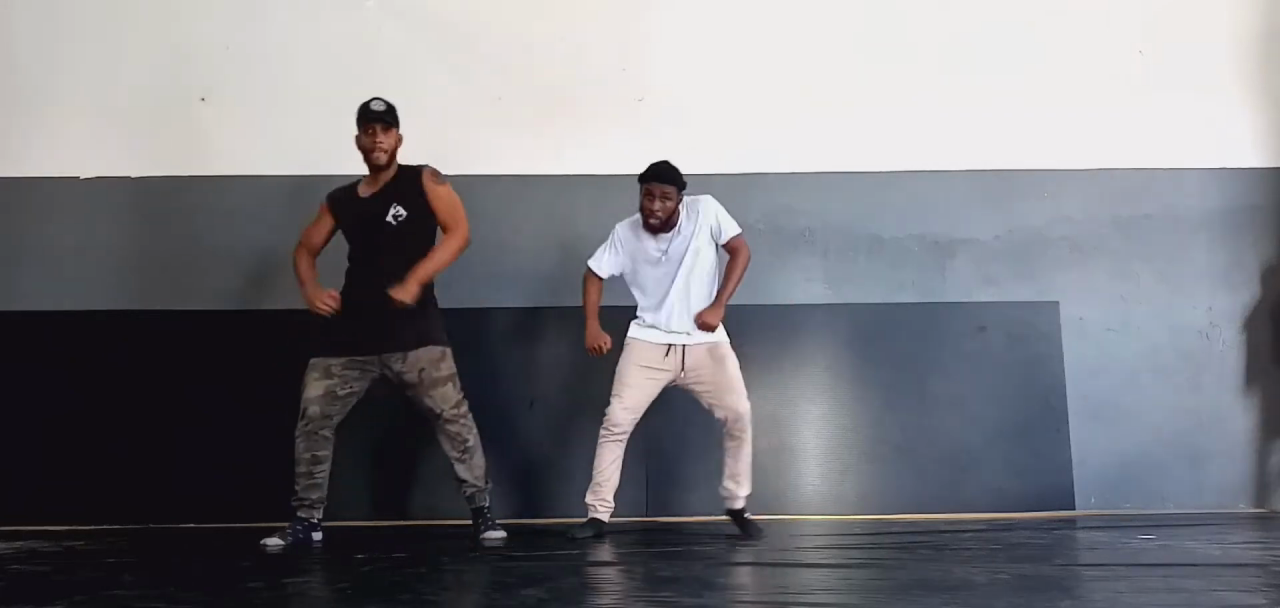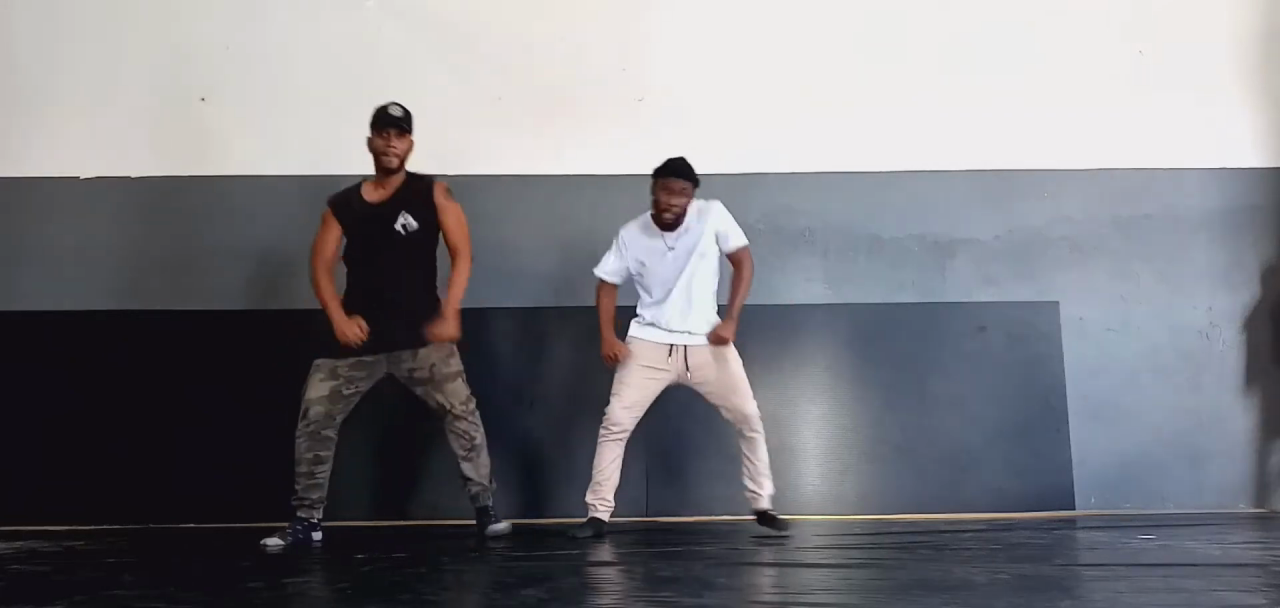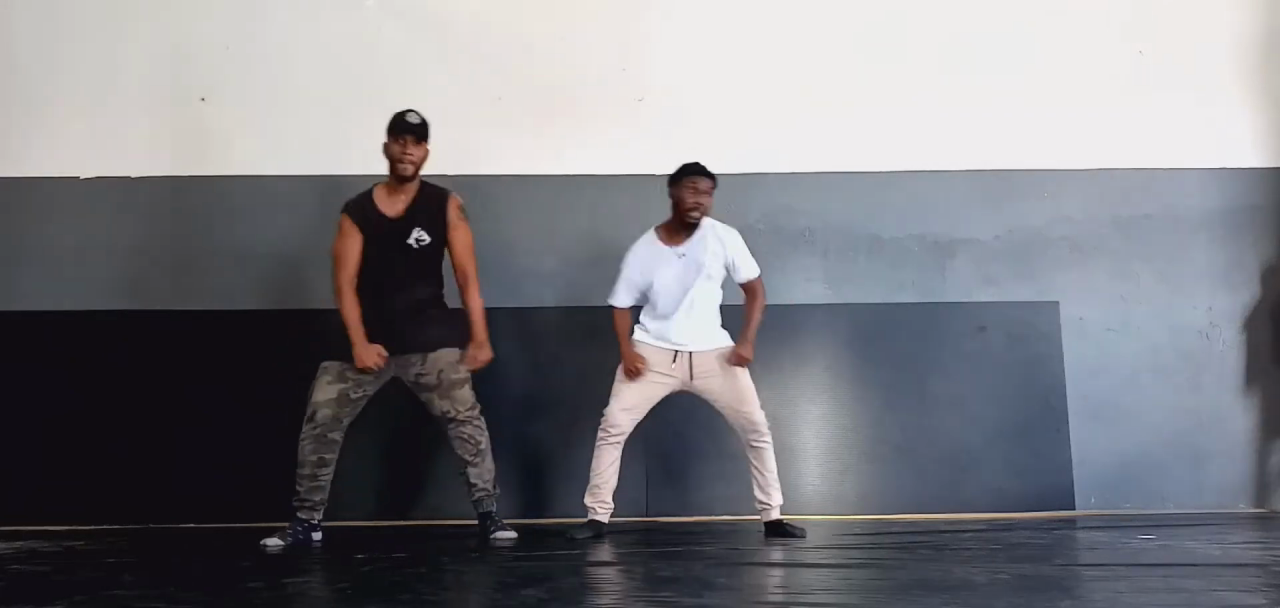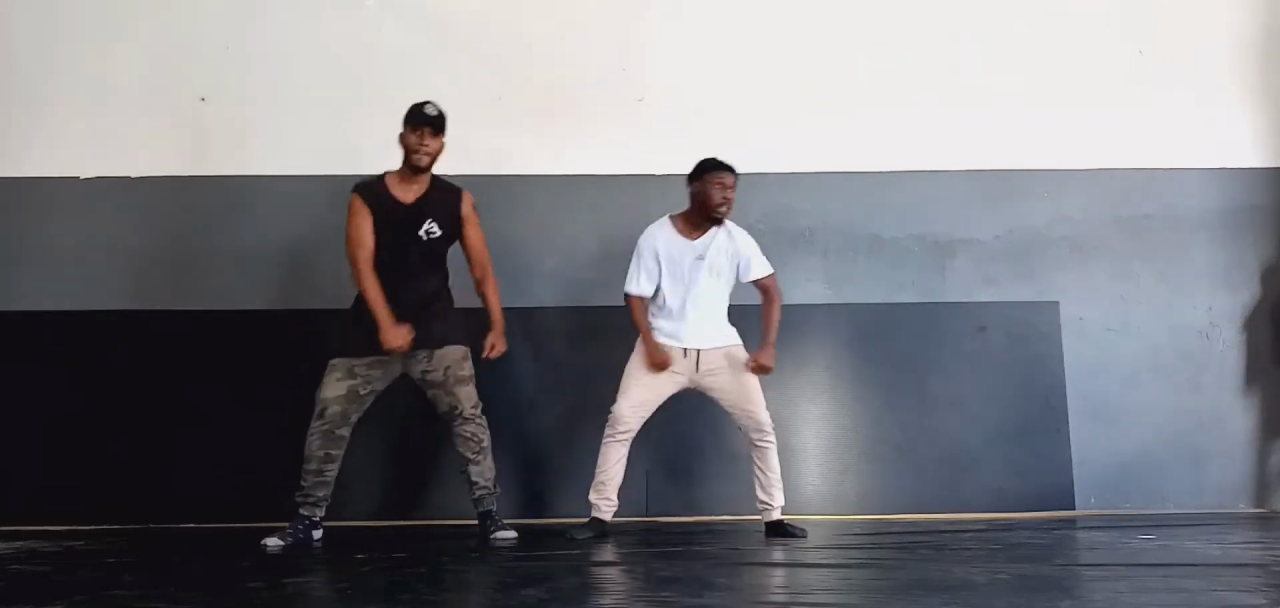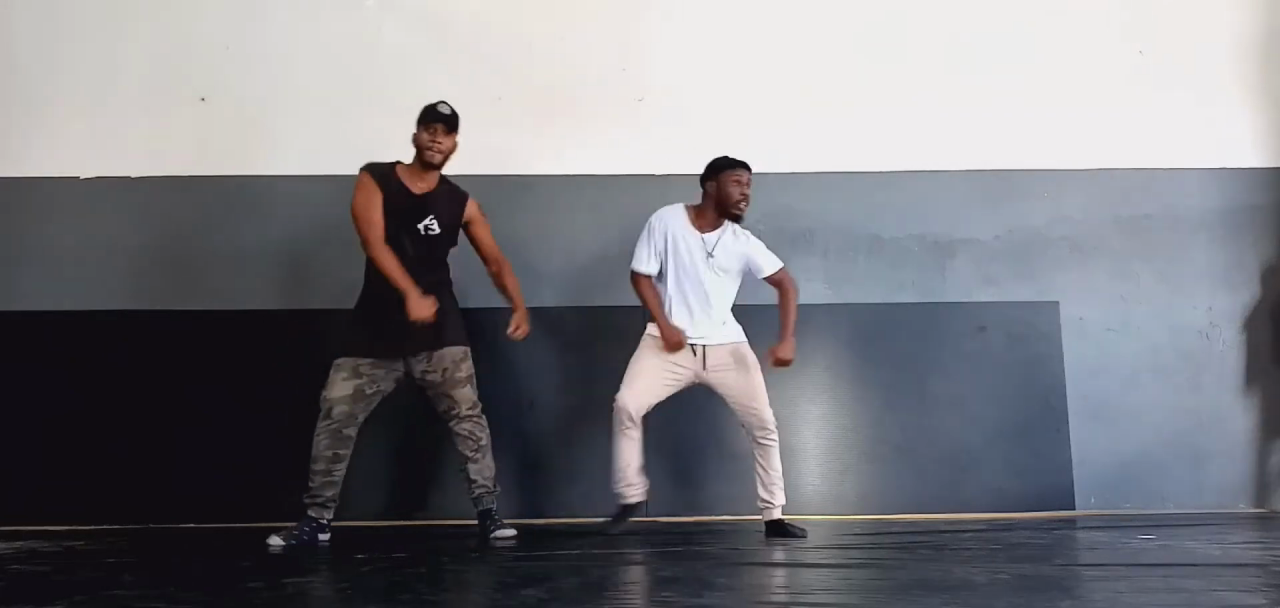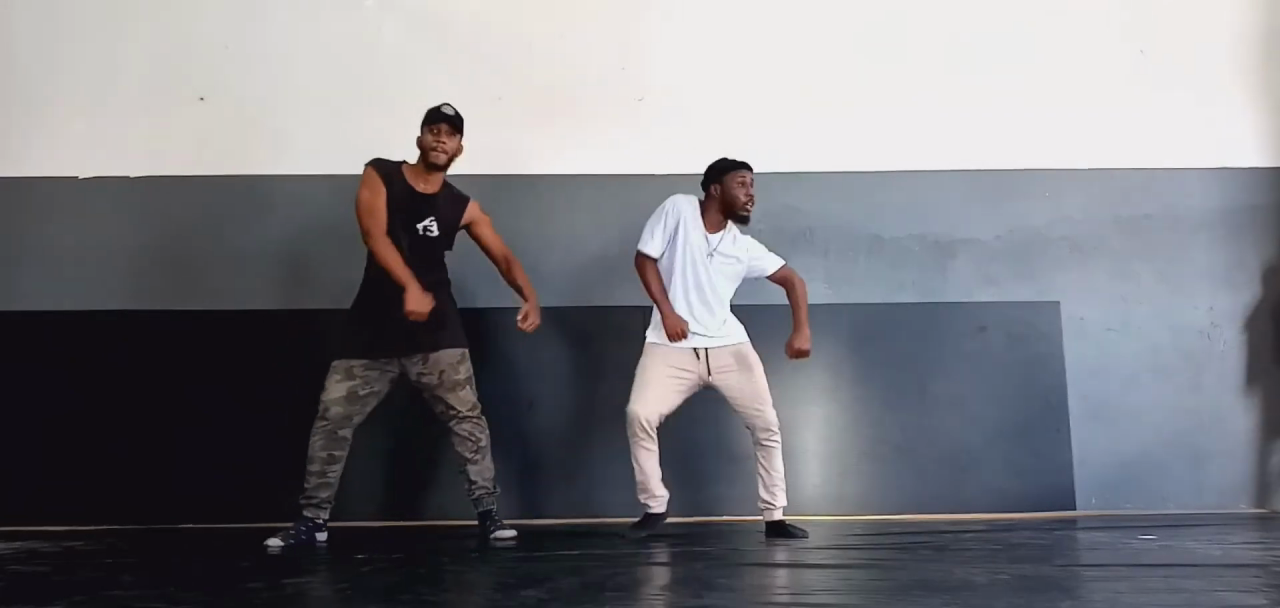
dt=0.1s
person 1, frame 1
left shoulder: (424, 181)
right shoulder: (340, 201)
left elbow: (458, 232)
right elbow: (305, 249)
left wrist: (416, 278)
right wrist: (310, 287)
left hip: (414, 330)
right hip: (354, 327)
left knee: (452, 412)
right knee: (313, 417)
left ankle: (481, 511)
right ankle: (306, 520)
person 1, frame 2
left shoulder: (432, 192)
right shoulder: (343, 204)
left elbow: (462, 254)
right elbow: (321, 266)
left wrist: (450, 313)
right wrist: (338, 317)
left hip: (420, 330)
right hip: (362, 331)
left knee: (461, 410)
right knee: (315, 417)
left ankle: (485, 508)
right ankle: (306, 521)
person 1, frame 3
left shoulder: (445, 204)
right shoulder: (355, 211)
left elbow: (467, 274)
right elbow: (345, 280)
left wrist: (480, 337)
right wrist: (357, 342)
left hip: (430, 334)
right hip: (373, 336)
left knee: (465, 417)
right knee: (320, 421)
left ankle: (487, 513)
right ankle: (307, 521)
person 1, frame 4
left shoulder: (456, 200)
right shoulder: (366, 195)
left elbow: (481, 266)
right elbow: (362, 265)
left wrist: (497, 324)
right wrist: (384, 324)
left hip: (437, 329)
right hip: (377, 329)
left knee: (468, 415)
right knee: (329, 416)
left ankle: (488, 512)
right ankle: (308, 520)
person 1, frame 5
left shoulder: (460, 202)
right shoulder: (373, 179)
left elbow: (494, 259)
right elbow: (374, 243)
left wrist: (518, 305)
right wrist: (411, 294)
left hip: (438, 328)
right hip: (375, 327)
left knee: (467, 415)
right knee: (336, 418)
left ankle: (488, 511)
right ankle: (316, 520)
person 1, frame 6
left shoulder: (462, 206)
right shoulder: (378, 175)
left elbow: (503, 256)
right elbow: (376, 237)
left wrist: (529, 296)
right wrist: (411, 288)
left hip: (436, 330)
right hip: (373, 327)
left knee: (467, 417)
right knee: (332, 419)
left ankle: (488, 512)
right ankle: (312, 521)
person 2, frame 1
left shoulder: (705, 210)
right shoulder: (625, 233)
left elbow: (740, 251)
right elbow: (595, 275)
left wrist: (717, 306)
right wrist: (593, 326)
left hip: (702, 340)
right hip: (649, 343)
left knee: (738, 414)
right knee: (616, 422)
left ankle: (736, 503)
right ankle: (597, 515)
person 2, frame 2
left shoulder: (712, 215)
right shoulder: (632, 234)
left elbow: (743, 262)
right elbow: (607, 282)
left wrist: (730, 321)
right wrist: (607, 336)
left hip: (707, 342)
right hip: (651, 343)
left knee: (748, 416)
right knee: (616, 421)
left ankle: (761, 505)
right ankle: (598, 514)
person 2, frame 3
left shoulder: (724, 237)
right shoulder: (643, 249)
left elbow: (755, 290)
right elbow: (621, 305)
left wrist: (746, 342)
right wrist: (627, 352)
left hip: (712, 351)
right hip: (655, 352)
left knee: (755, 426)
right knee: (613, 424)
left ankle: (772, 516)
right ankle: (597, 515)
person 2, frame 4
left shoulder: (736, 239)
right shoulder: (655, 236)
left elbow: (770, 289)
right elbow: (636, 297)
left wrist: (767, 346)
right wrist: (649, 344)
left hip: (720, 348)
right hip: (665, 348)
left knee: (760, 425)
right knee: (621, 421)
left ankle: (773, 516)
right ankle: (600, 514)
person 2, frame 5
left shoulder: (742, 243)
right shoulder: (666, 221)
left elbow: (785, 283)
right elbow: (641, 275)
left wrist: (786, 338)
right wrist: (662, 322)
left hip: (724, 344)
right hip: (669, 343)
left knee: (763, 424)
right knee: (626, 405)
left ankle: (773, 515)
right ankle: (630, 499)
person 2, frame 6
left shoulder: (743, 246)
right shoulder: (677, 209)
left elbow: (791, 279)
right elbow: (644, 259)
left wrist: (802, 328)
right wrist: (667, 312)
left hip: (728, 346)
right hip: (673, 343)
left knee: (766, 425)
right knee: (640, 414)
left ankle: (774, 517)
right ankle: (654, 507)
